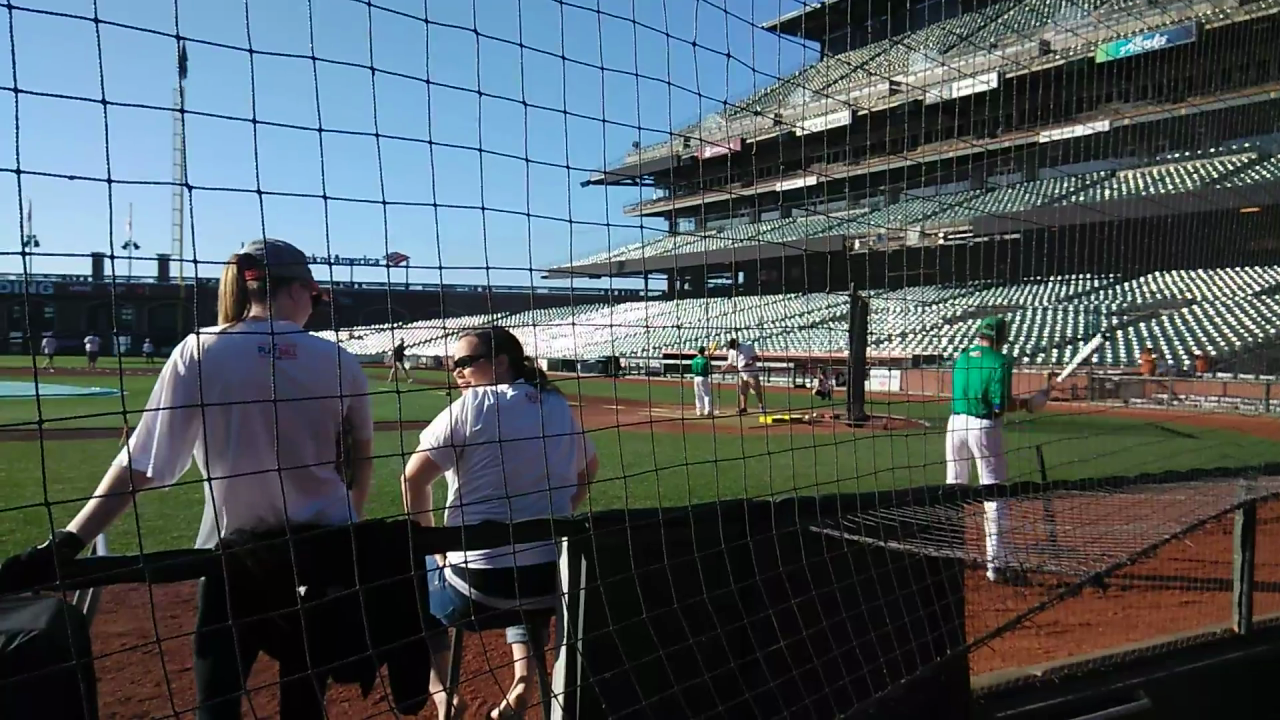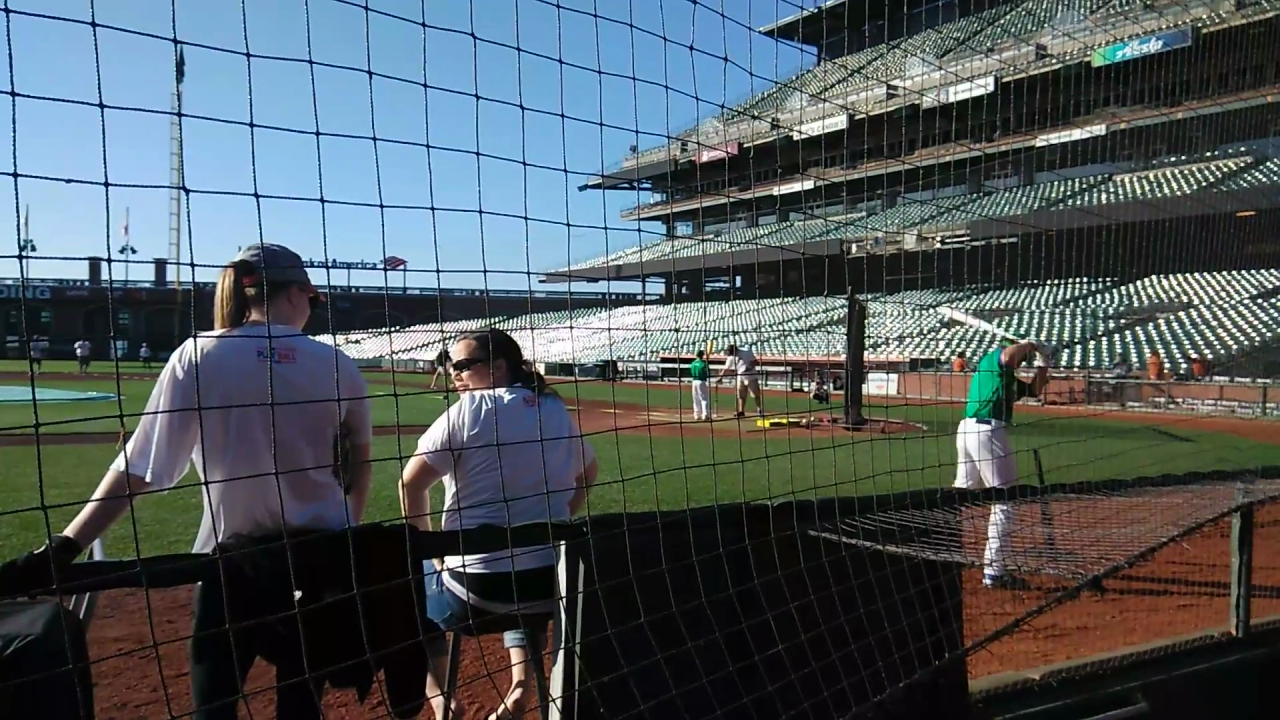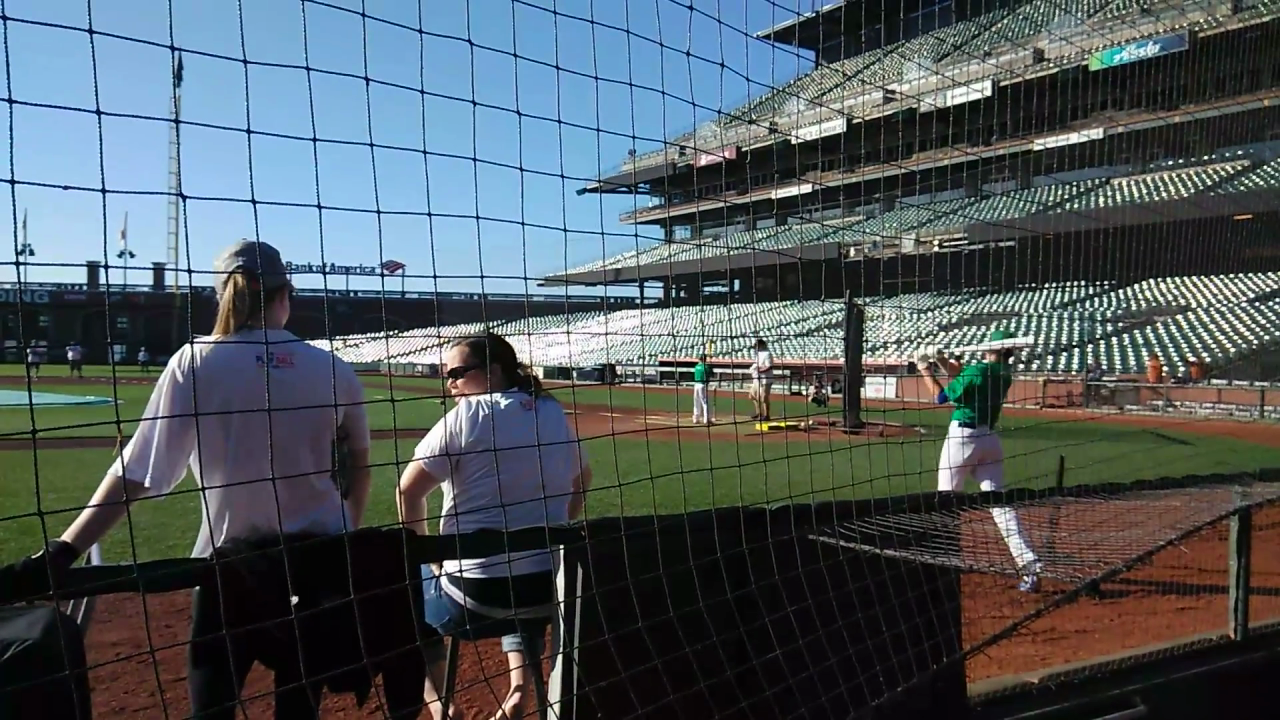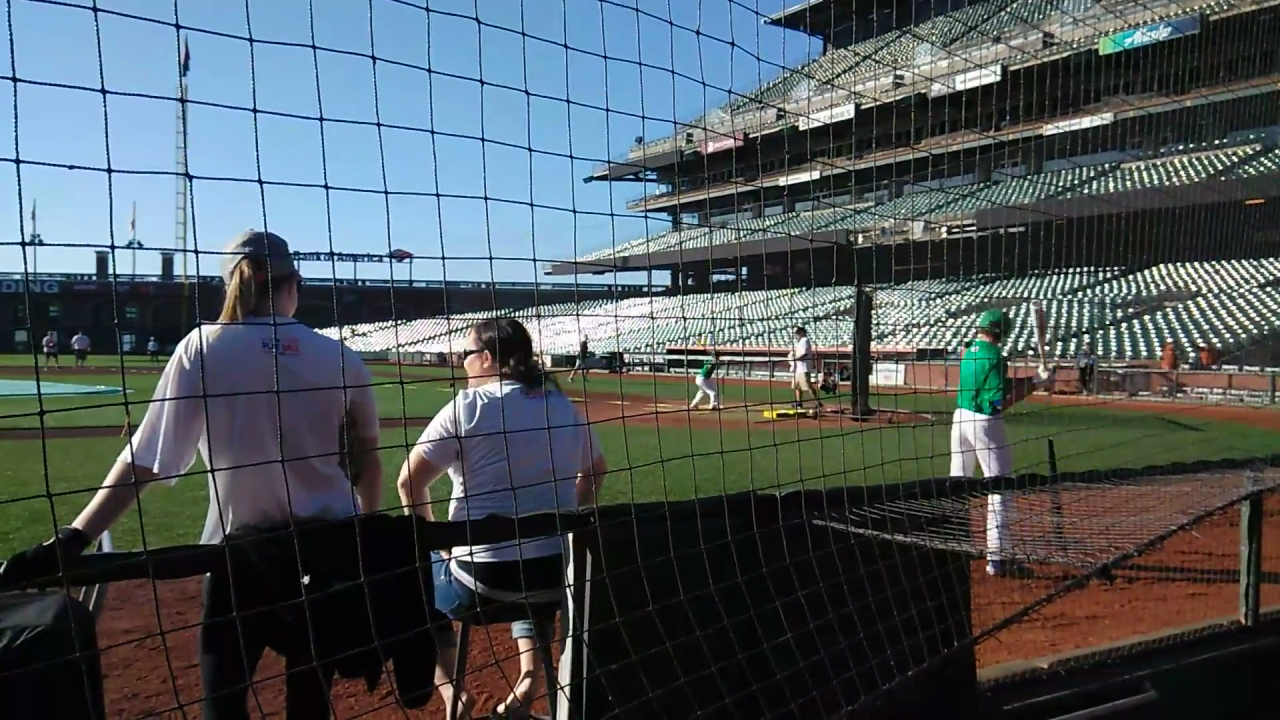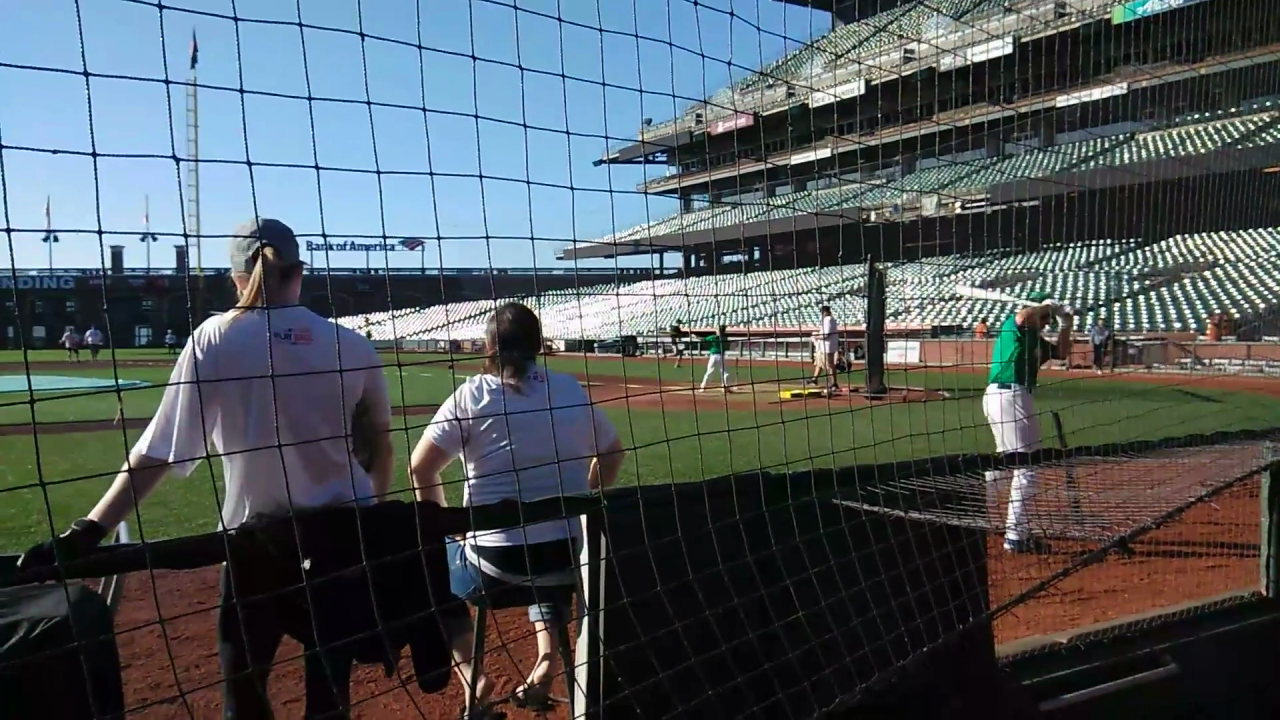
dt=1s
person 1, frame 1
left shoulder: (200, 353)
right shoulder: (339, 360)
left elbow: (139, 463)
right elbow: (360, 461)
left wrist: (69, 540)
right wrist: (345, 529)
person 1, frame 2
left shoulder: (198, 358)
right shoulder: (338, 365)
left elbow: (138, 468)
right elbow: (360, 466)
left wrist: (66, 545)
right wrist: (345, 535)
person 1, frame 3
left shoulder: (196, 364)
right shoulder: (333, 371)
left elbow: (136, 474)
right elbow: (358, 471)
left wrist: (63, 550)
right wrist: (344, 540)
person 1, frame 4
left shoulder: (204, 349)
right shoulder: (342, 360)
left elbow: (144, 460)
right elbow: (367, 465)
left wrist: (73, 538)
left knee: (223, 698)
person 1, frame 5
left shoulder: (216, 340)
right shoulder: (353, 346)
left elbow: (158, 451)
right elbow: (381, 448)
left wrist: (89, 530)
left knee: (244, 691)
person 2, frame 1
left shoulder: (472, 406)
right shoulder: (558, 406)
left elbow: (413, 479)
right elbow: (588, 469)
left hip: (481, 582)
right hip: (552, 581)
left knee: (418, 580)
right ankle: (525, 674)
person 2, frame 2
left shoulder: (469, 409)
right shoulder: (556, 410)
left elbow: (411, 483)
right elbow: (588, 473)
left hip: (477, 587)
right hip: (548, 584)
right ankle: (523, 680)
person 2, frame 3
left shoulder: (466, 416)
right shoulder: (553, 414)
left elbow: (409, 491)
right elbow: (581, 483)
left hip: (476, 594)
right hip: (548, 591)
right ankle: (520, 688)
person 2, frame 4
left shoulder: (468, 406)
right shoulder: (561, 405)
left elbow: (409, 482)
right elbow: (595, 471)
left hip: (483, 580)
right hip: (556, 575)
right ankle: (530, 674)
person 2, frame 5
left shoulder: (473, 394)
right shoulder: (572, 390)
left elbow: (420, 468)
right elbow: (612, 453)
left hip: (496, 564)
right hip: (569, 557)
left ankle: (470, 677)
right ankle: (548, 654)
person 3, frame 1
left shoulder: (960, 357)
right shoulder: (999, 362)
right elbow: (1001, 406)
left wrist: (1017, 399)
right wrist: (1028, 403)
left hip: (956, 424)
right hip: (984, 428)
right knee: (995, 496)
right ankle: (996, 564)
person 3, frame 2
left shoulder: (993, 366)
right shoulder: (994, 358)
left elbow: (1034, 390)
right elbow: (1007, 355)
left wrist: (1042, 364)
right wrist: (1028, 346)
left hip: (966, 430)
right hip: (988, 432)
left knee: (963, 490)
right knee: (1001, 501)
right ankle: (993, 569)
person 3, frame 3
left shoulder: (977, 370)
right shoulder: (1005, 374)
left elbow: (943, 396)
left wrist: (925, 370)
right wrist: (942, 360)
left hip: (963, 437)
right hip: (990, 440)
right knee: (999, 503)
right ankle: (1029, 567)
person 3, frame 4
left shoulder: (969, 351)
right shoulder: (994, 357)
right elbow: (1001, 402)
left wrist: (1029, 379)
right wrist: (1031, 384)
left hip: (961, 419)
right hip: (985, 424)
right knee: (1000, 491)
right ankle: (996, 557)
person 3, frame 5
left shoulder: (1033, 336)
right shoulder: (1014, 324)
left elbow: (1060, 352)
right elbow: (1022, 316)
left wrist: (1066, 325)
right wrist: (1046, 307)
left hip: (996, 396)
right hip: (1010, 397)
left knee: (1005, 457)
right knee: (1025, 466)
right ankle: (1015, 535)
